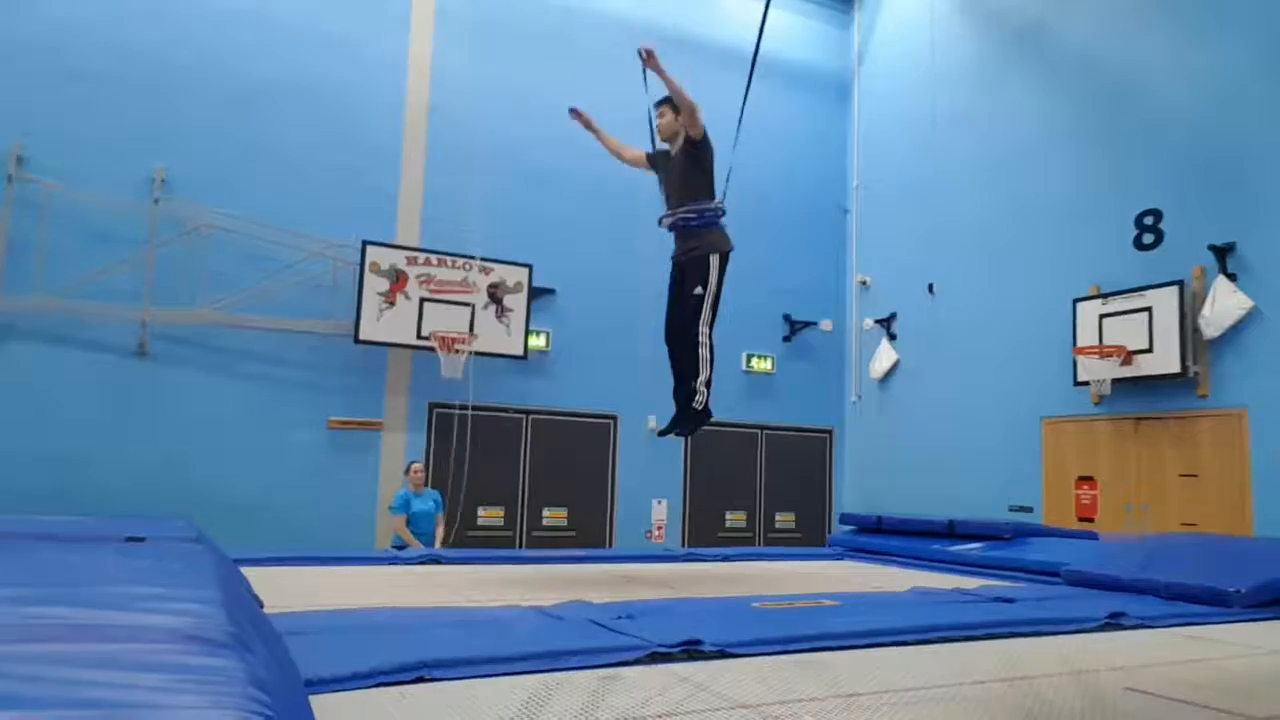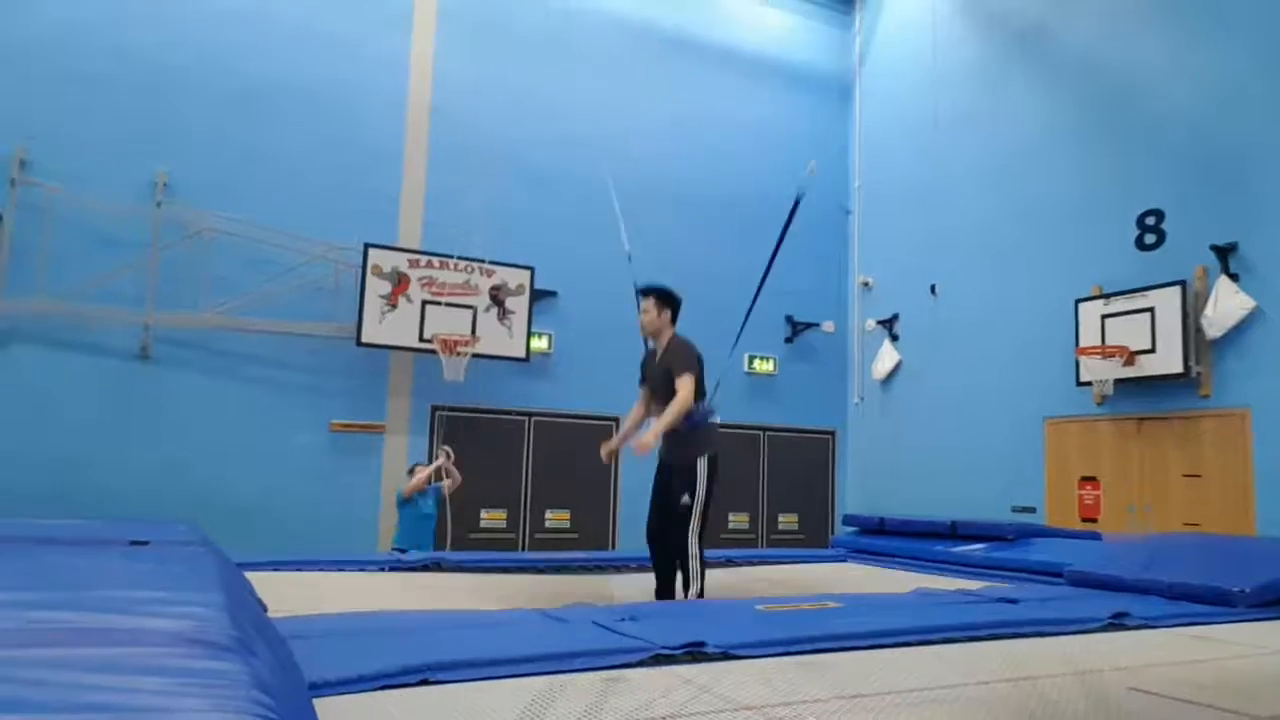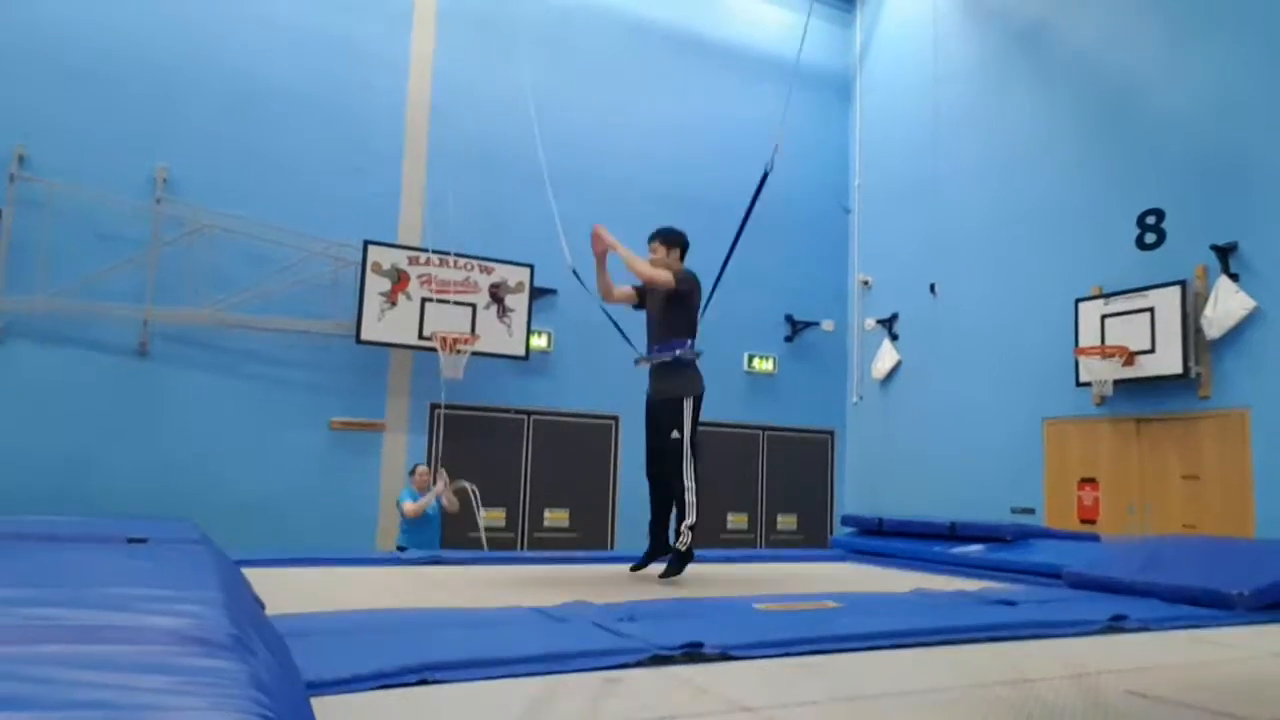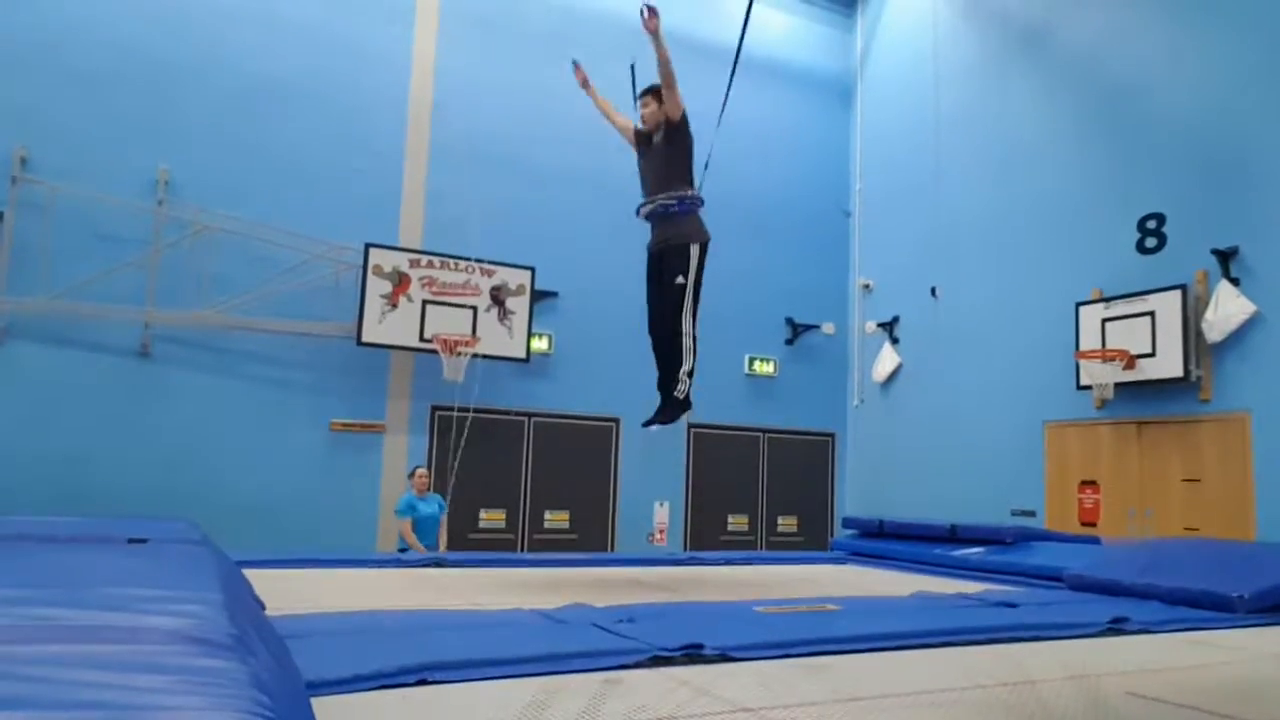
dt=0.4s
person 1, frame 1
left shoulder: (696, 145)
right shoulder: (664, 158)
left elbow: (690, 108)
right elbow: (626, 155)
left wrist: (659, 72)
right wrist: (593, 128)
left hip: (708, 247)
right hip: (683, 250)
left knee: (696, 329)
right knee: (675, 333)
left ankle: (699, 405)
right ankle: (684, 407)
person 1, frame 2
left shoulder: (682, 351)
right shoulder: (650, 359)
left elbow: (684, 399)
right elbow: (642, 407)
left wrist: (654, 433)
right wrist: (617, 441)
left hip: (696, 452)
right hip: (671, 453)
left knee: (686, 535)
right knee: (658, 533)
right ankle: (664, 599)
person 1, frame 3
left shoulder: (686, 282)
right shoulder: (651, 290)
left elbow: (649, 273)
right elbow: (608, 293)
left wrist: (616, 244)
right wrist: (601, 259)
left hip: (681, 388)
right hip: (658, 388)
left knee: (681, 473)
right knee: (656, 473)
left ankle: (683, 546)
right ankle: (658, 544)
person 1, frame 4
left shoulder: (677, 133)
right shoulder: (646, 143)
left elbow: (669, 81)
right elbow: (614, 116)
left wrist: (656, 37)
right wrist: (588, 87)
left hip: (685, 237)
right hip: (659, 240)
left knee: (681, 318)
right knee: (659, 324)
left ankle: (681, 392)
right ankle: (666, 396)
